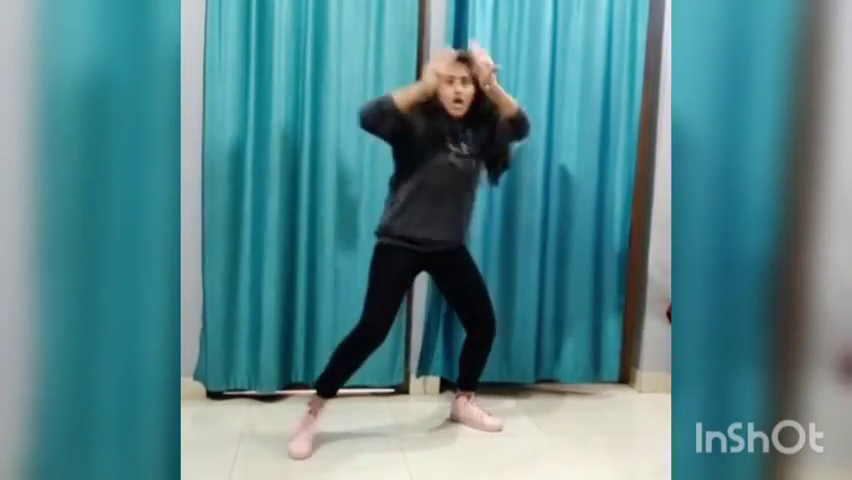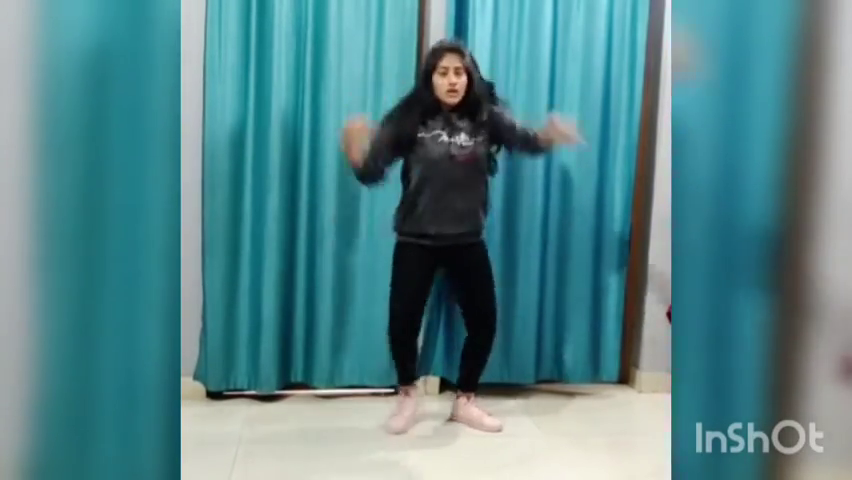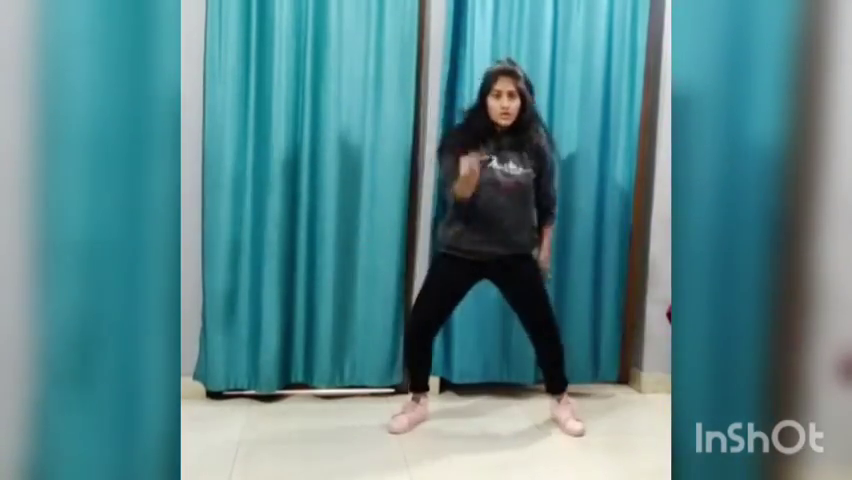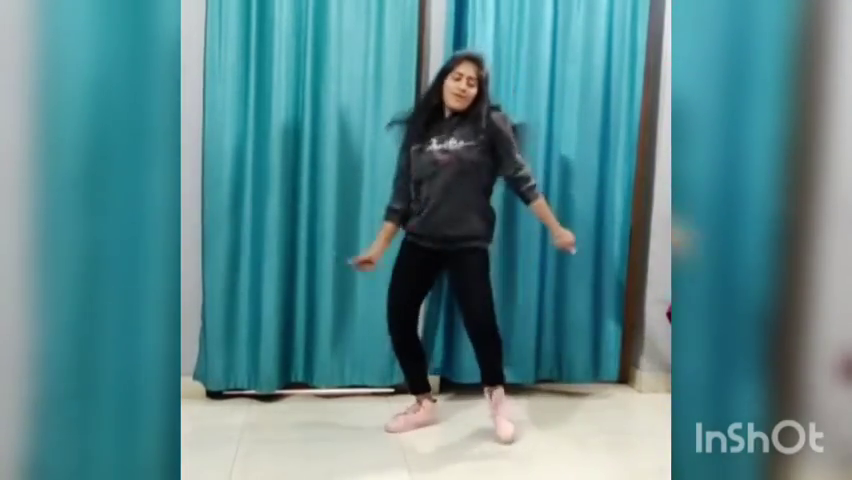
dt=0.5s
person 1, frame 1
left shoulder: (481, 131)
right shoulder: (413, 125)
left elbow: (520, 128)
right elbow: (369, 118)
left wrist: (491, 86)
right wrist: (426, 85)
left hip: (450, 247)
right hip: (400, 245)
left knee: (483, 325)
right knee: (371, 330)
left ankle: (463, 401)
right ankle: (312, 413)
person 1, frame 2
left shoulder: (486, 117)
right shoulder: (408, 121)
left elbow: (528, 142)
right elbow: (371, 173)
left wrist: (553, 134)
right wrist: (356, 149)
left hip: (467, 241)
right hip: (416, 241)
left knee: (483, 323)
right knee: (403, 323)
left ankle: (465, 401)
right ankle: (407, 396)
person 1, frame 3
left shoulder: (537, 146)
right shoulder: (462, 141)
left elbow: (546, 205)
right elbow: (455, 199)
left wrist: (543, 252)
right wrist: (463, 184)
left hip: (513, 257)
right hip: (462, 251)
left knee: (545, 329)
right knee: (420, 326)
left ankle: (561, 402)
right ankle: (418, 401)
person 1, frame 4
left shoulder: (490, 126)
right shoulder: (419, 129)
left elbow: (521, 179)
right elbow: (402, 196)
left wrist: (555, 228)
right wrist: (378, 247)
left hip: (467, 244)
right hip: (419, 242)
left knee: (481, 319)
right knee: (399, 321)
left ankle: (497, 400)
right ankle: (423, 403)
